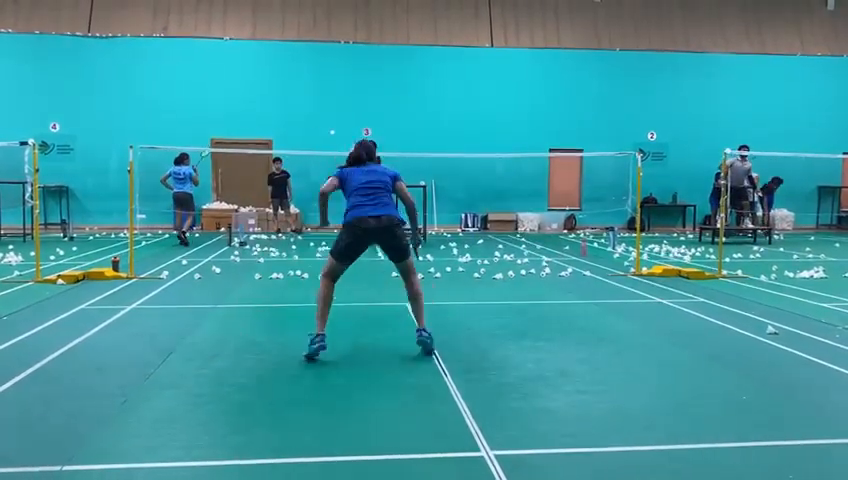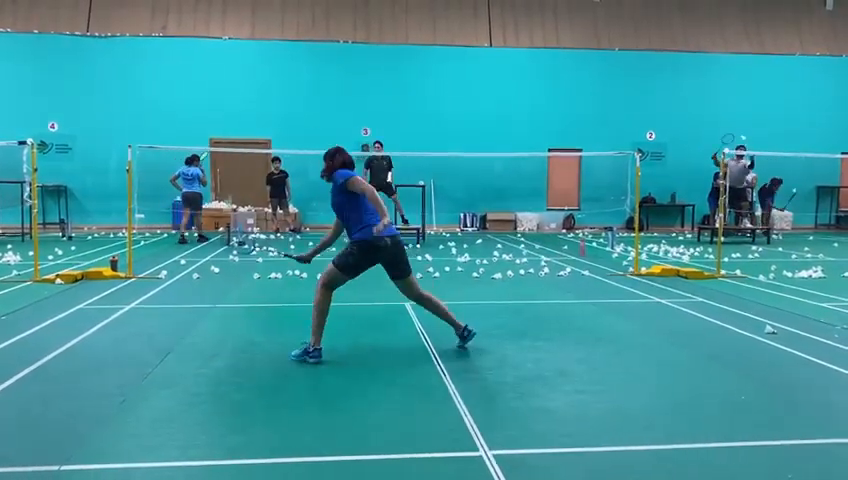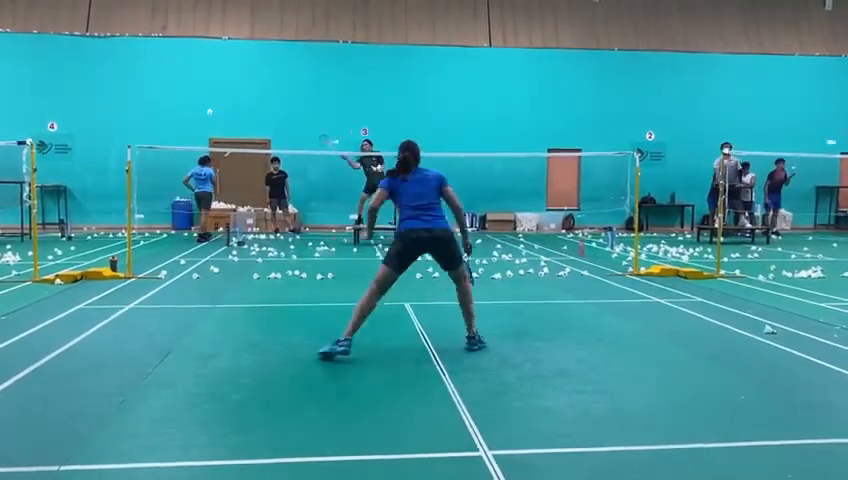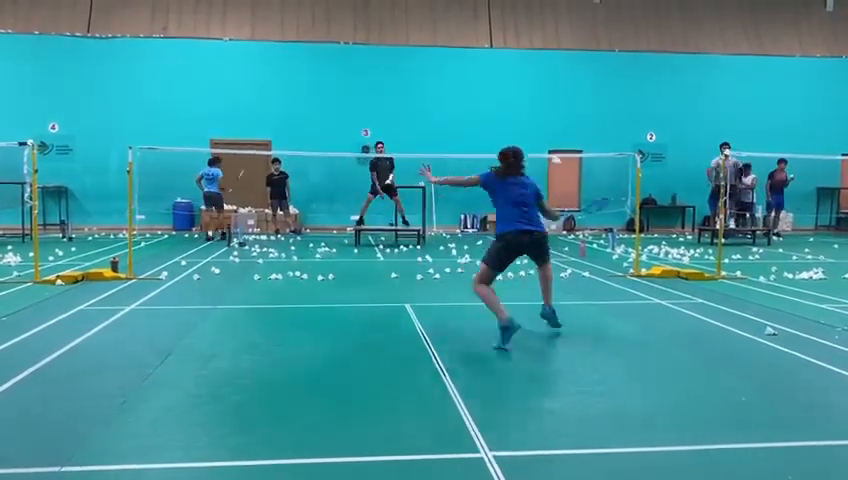
dt=0.5s
person 1, frame 1
left shoulder: (344, 172)
right shoulder: (388, 172)
left elbow: (324, 190)
right elbow: (409, 202)
left wrist: (323, 219)
right wrist: (416, 231)
left hip: (356, 225)
right hip: (389, 223)
left knee: (328, 277)
right knee: (411, 276)
left ankle: (319, 336)
right ankle: (422, 330)
person 1, frame 2
left shoulder: (342, 175)
right shoulder: (342, 186)
left elbow: (368, 189)
right elbow: (336, 231)
left wrist: (384, 217)
right wrist: (312, 254)
left hip: (368, 244)
right hip: (391, 242)
left knee: (325, 284)
right knee: (415, 293)
left ankle: (314, 348)
right ankle: (461, 329)
person 1, frame 3
left shoulder: (392, 180)
right shoulder: (436, 176)
left elbow: (373, 206)
right elbow: (458, 208)
left wrist: (369, 233)
right wrist: (465, 237)
left hip: (409, 235)
right hip: (440, 234)
left knee: (376, 289)
right knee: (462, 280)
left ankle: (344, 340)
right ankle: (472, 335)
person 1, frame 4
left shoulder: (493, 177)
right shoulder: (531, 183)
left elbow: (460, 182)
right elbow: (547, 213)
left wrist: (433, 180)
right wrist: (557, 216)
left hip: (508, 236)
right hip: (536, 235)
left knee: (480, 284)
right knee: (544, 264)
left ankle: (505, 322)
right ankle: (547, 308)
